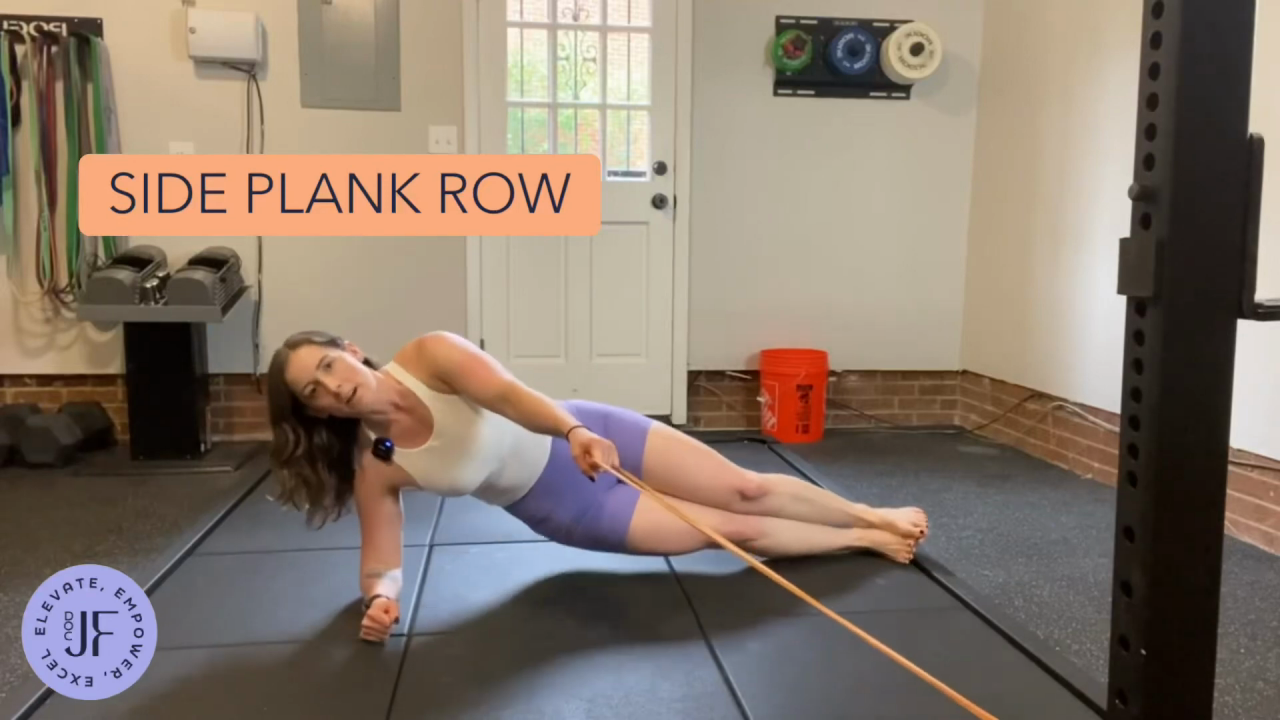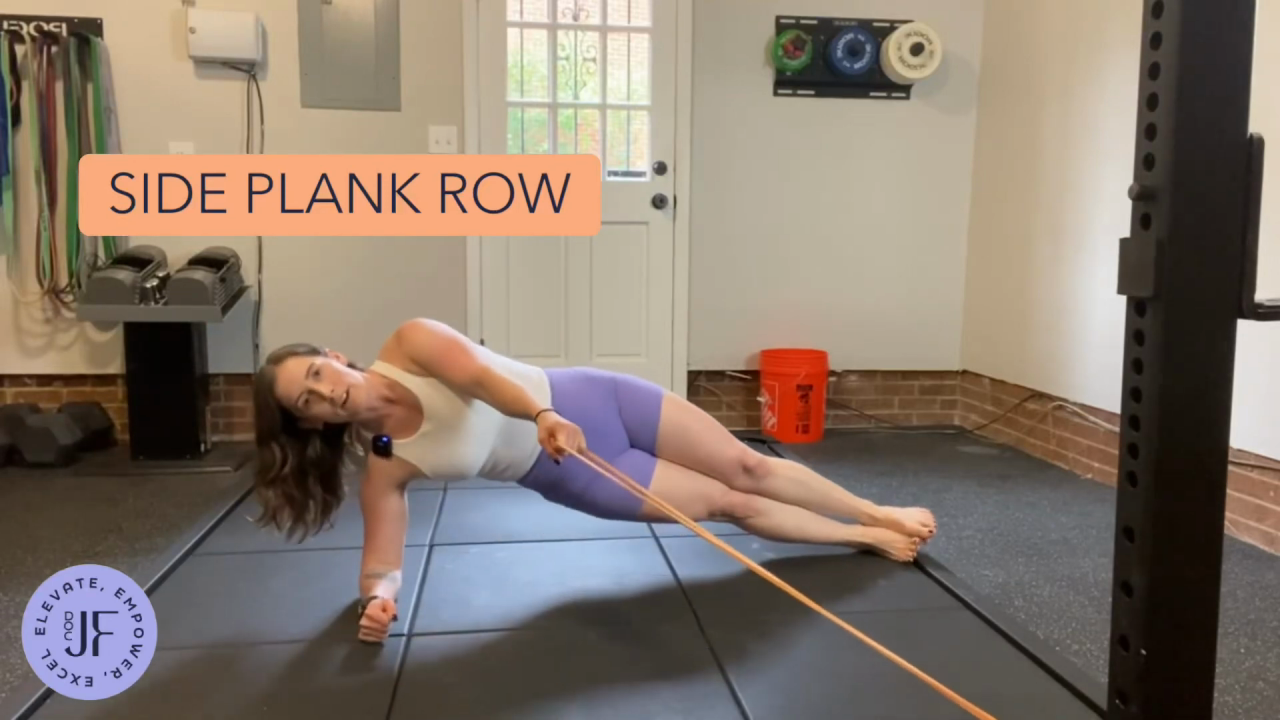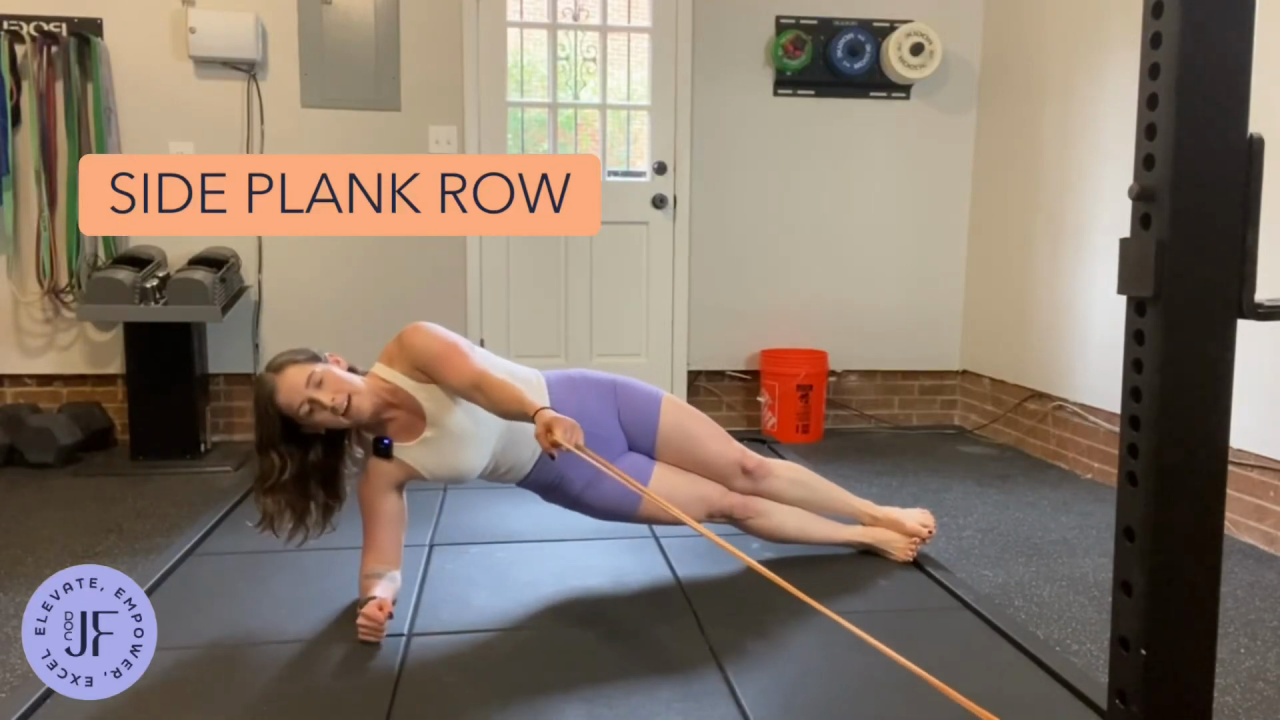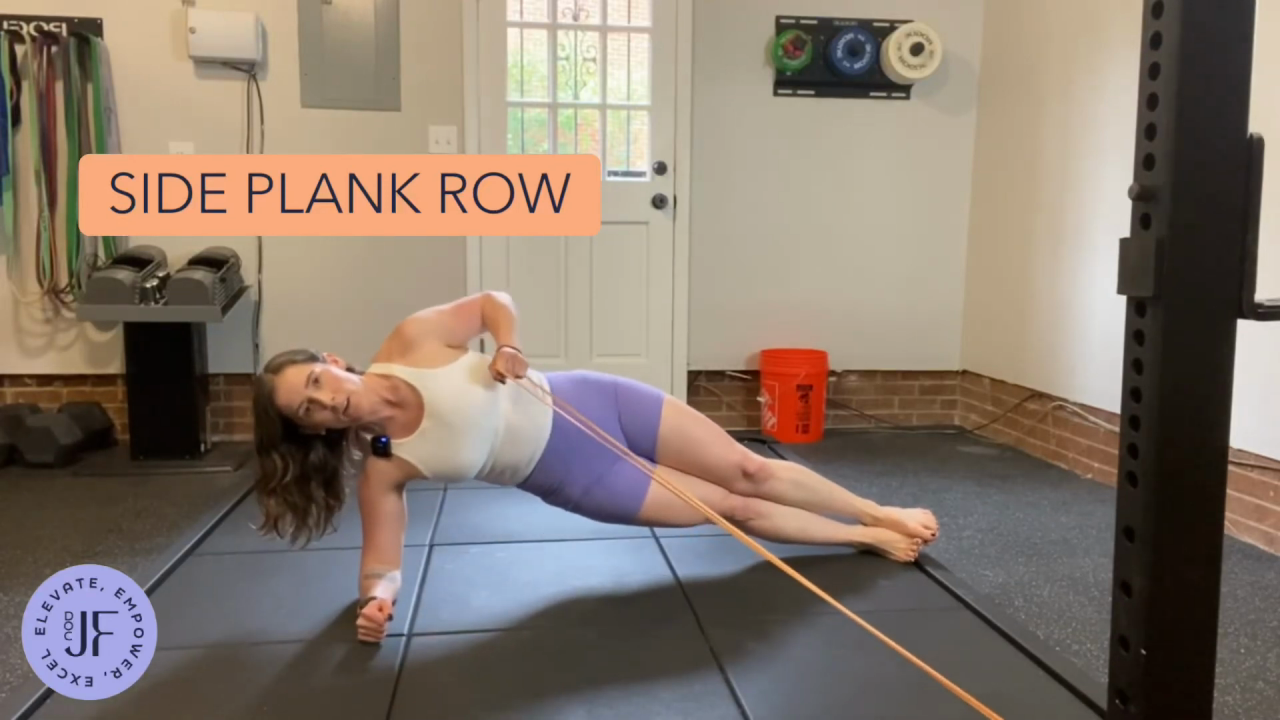
dt=1s
person 1, frame 1
left shoulder: (429, 354)
right shoulder: (374, 469)
left elbow: (508, 393)
right elbow: (381, 566)
left wrist: (573, 428)
right wrist: (381, 600)
left hip: (588, 436)
right hip: (566, 512)
left knee: (746, 490)
right knee: (731, 530)
left ankle: (872, 515)
right ankle: (868, 543)
person 1, frame 2
left shoulder: (410, 344)
right shoulder: (383, 468)
left elbow: (482, 377)
right elbow: (381, 563)
left wrist: (544, 413)
right wrist: (378, 599)
left hip: (590, 404)
right hip: (574, 474)
left knee: (748, 468)
right knee: (730, 506)
left ankle: (878, 513)
right ankle: (872, 540)
person 1, frame 3
left shoulder: (411, 348)
right shoulder: (382, 469)
left elbow: (480, 381)
right elbow: (380, 564)
left wrist: (540, 413)
right wrist: (377, 599)
left hip: (588, 405)
right hip: (574, 476)
left knee: (746, 469)
right knee: (729, 506)
left ankle: (877, 511)
right ankle: (868, 538)
person 1, frame 4
left shoulder: (411, 342)
right shoulder: (381, 469)
left elbow: (494, 302)
right elbow: (380, 563)
left wrist: (510, 347)
right wrist: (377, 599)
left hip: (589, 406)
right hip: (579, 481)
left knee: (750, 473)
right knee: (735, 509)
left ankle: (879, 514)
right ankle: (870, 541)
